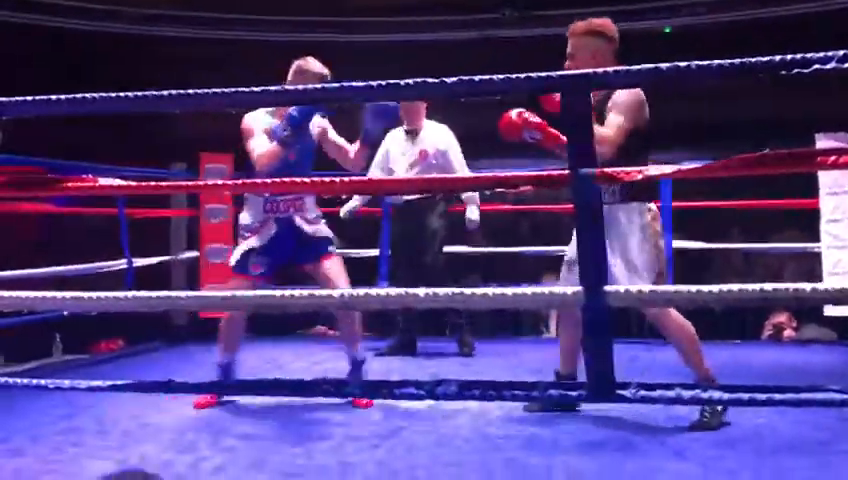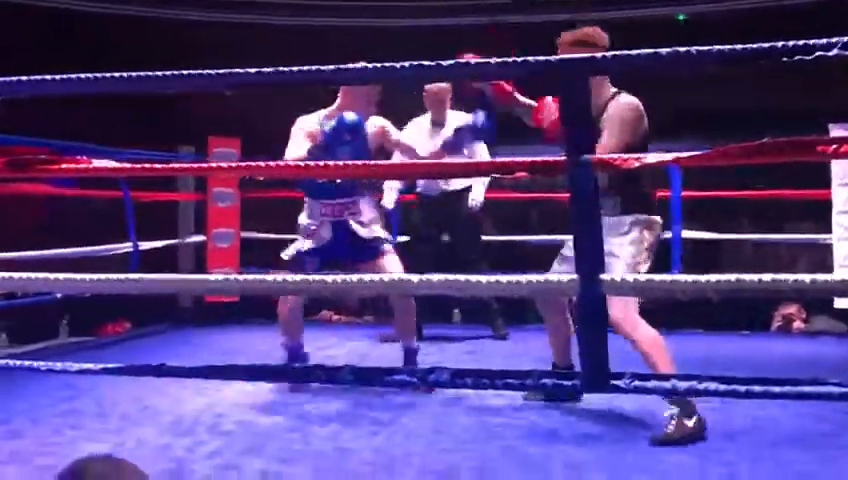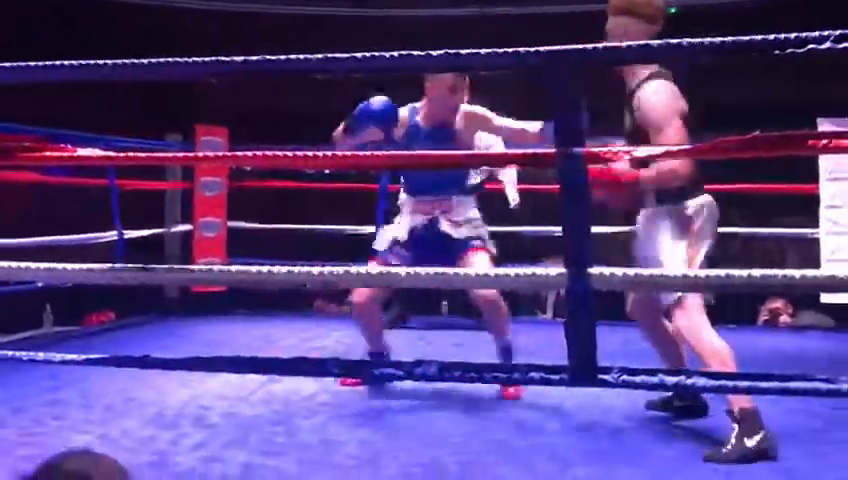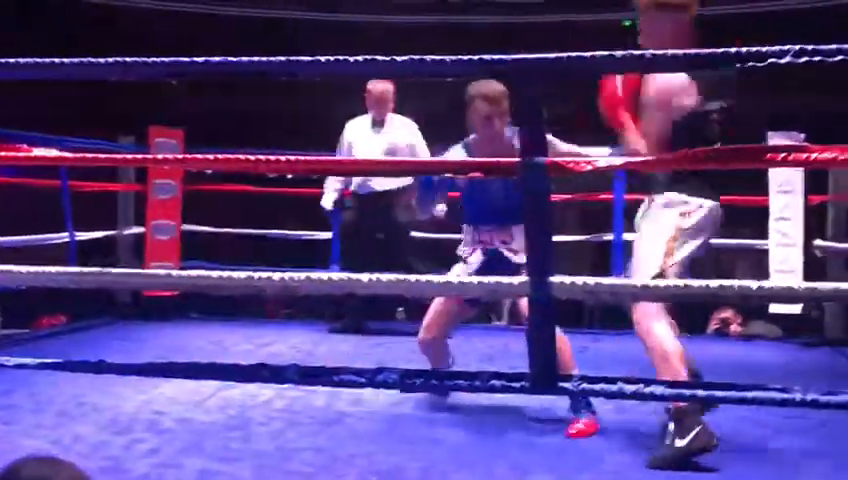
dt=0.4s
person 1, frame 1
left shoulder: (627, 95)
right shoulder: (591, 98)
left elbow: (606, 148)
right wrist: (543, 134)
left hip: (630, 213)
right hip: (597, 213)
left knee: (655, 308)
right knee: (569, 301)
left ankle: (711, 392)
right ankle: (565, 387)
person 1, frame 2
left shoulder: (624, 107)
right shoulder: (583, 104)
left elbow: (597, 170)
right elbow: (539, 118)
left wrist: (564, 130)
right wrist: (504, 93)
left hip: (629, 223)
right hip: (598, 221)
left knee: (620, 312)
right knee: (549, 294)
left ankle: (685, 409)
right ankle: (563, 375)
person 1, frame 3
left shoulder: (652, 95)
right shoulder: (645, 86)
left elbow: (680, 170)
left wrist: (625, 176)
left hip: (677, 214)
right hip: (661, 213)
left knee: (686, 316)
right knee: (641, 308)
left ankle: (750, 426)
right ankle: (686, 393)
person 1, frame 4
left shoulder: (664, 82)
right shoulder: (707, 72)
left elbow: (644, 158)
left wrist: (623, 117)
left hip: (676, 203)
right hip: (695, 203)
left knee: (646, 311)
right knee: (655, 304)
left ankle: (688, 424)
person 2, frame 1
left shoulder: (318, 124)
right shoulder: (257, 120)
left elbow: (355, 164)
right elbow: (261, 164)
left wrist: (371, 135)
right wrist: (292, 130)
left hip: (306, 221)
right hip: (264, 225)
right knee: (236, 306)
left ankle: (356, 372)
right ankle: (224, 380)
person 2, frame 2
left shoulder: (376, 127)
right shoulder: (308, 125)
left elbow: (420, 158)
left wrist: (456, 139)
right wrist: (316, 145)
left hip: (361, 220)
right hip: (319, 224)
right knee: (290, 303)
left ankle: (410, 363)
right ankle: (295, 359)
person 2, frame 3
left shoulder: (469, 117)
right shoulder: (400, 117)
left elbow: (523, 133)
right elbow: (343, 145)
left wrist: (547, 130)
right wrist: (353, 126)
left hip: (457, 218)
right hip: (413, 218)
left knee: (486, 295)
right knee: (364, 300)
left ankle: (507, 362)
right ankle: (380, 358)
person 2, frame 4
right shoulder: (458, 156)
left elbow: (581, 157)
left hip: (520, 250)
right hip: (477, 251)
right knee: (430, 335)
left ankle: (582, 404)
person 3, frame 1
left shoulder: (440, 134)
right shoulder: (392, 139)
left elbow: (460, 171)
right elbow: (377, 173)
left wrist: (472, 205)
right wrist: (355, 201)
left hip: (429, 208)
right hip: (401, 211)
left knee: (430, 271)
right knee: (403, 274)
left ankle: (462, 332)
right ankle: (406, 337)
person 3, frame 2
left shoulder: (466, 123)
right shoulder: (414, 127)
left elbow: (482, 160)
right elbow: (399, 163)
left wrist: (478, 189)
right wrist: (389, 193)
left hip: (460, 199)
right hip: (427, 201)
left knee: (470, 260)
right knee: (419, 261)
left ankle: (493, 319)
person 3, frame 3
left shoulder: (479, 119)
right shoulder: (429, 118)
left elbow: (499, 154)
right elbow: (415, 157)
left wrist: (509, 186)
right wrist: (404, 187)
left hip: (468, 193)
right hip: (433, 192)
left knee: (472, 254)
right knee: (417, 250)
left ankle: (482, 312)
right ankle: (399, 310)
person 3, frame 4
left shoulder: (406, 127)
right shoulder: (353, 128)
right wrist: (331, 193)
left hip: (395, 197)
right hip: (361, 199)
left knee: (403, 259)
right knee: (355, 258)
right ankle: (354, 316)
